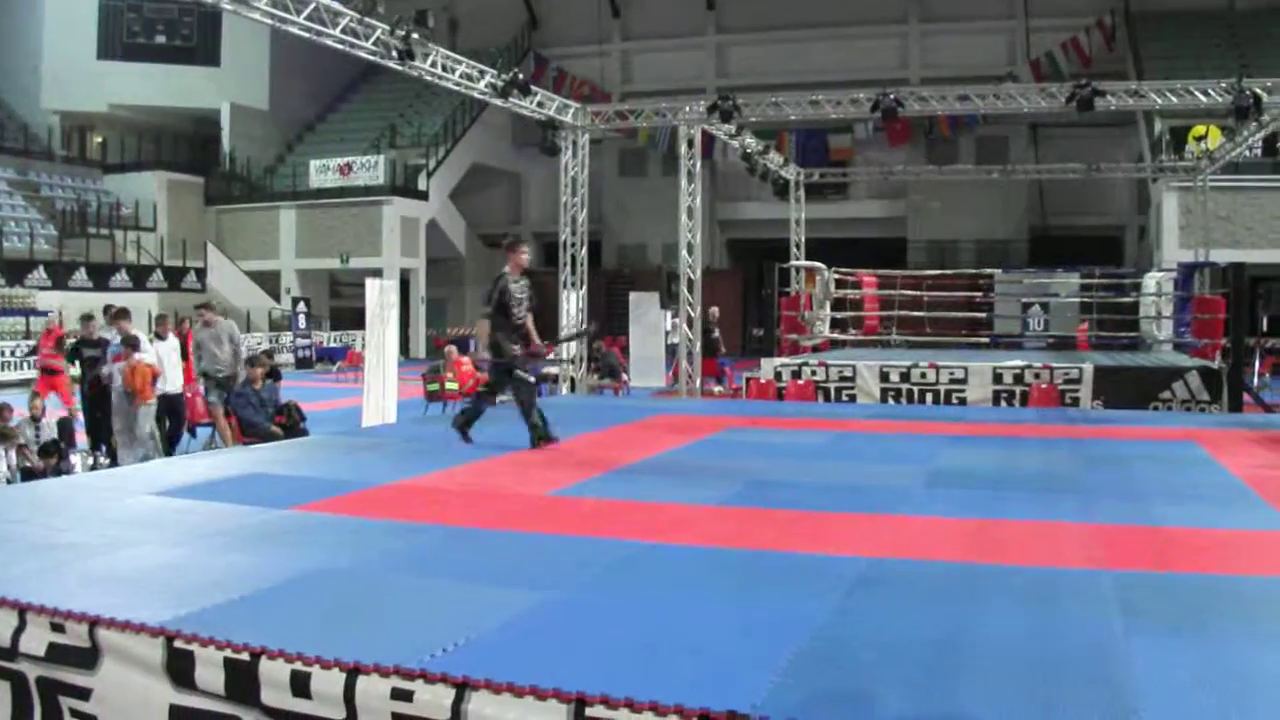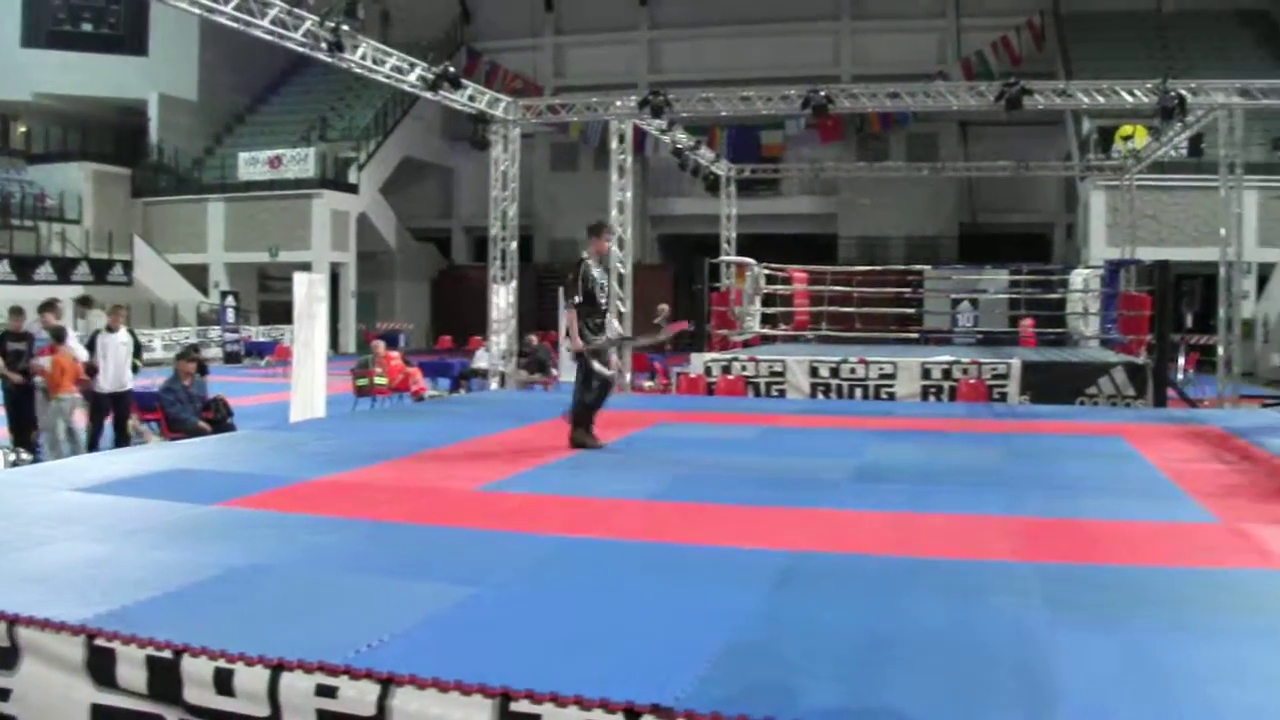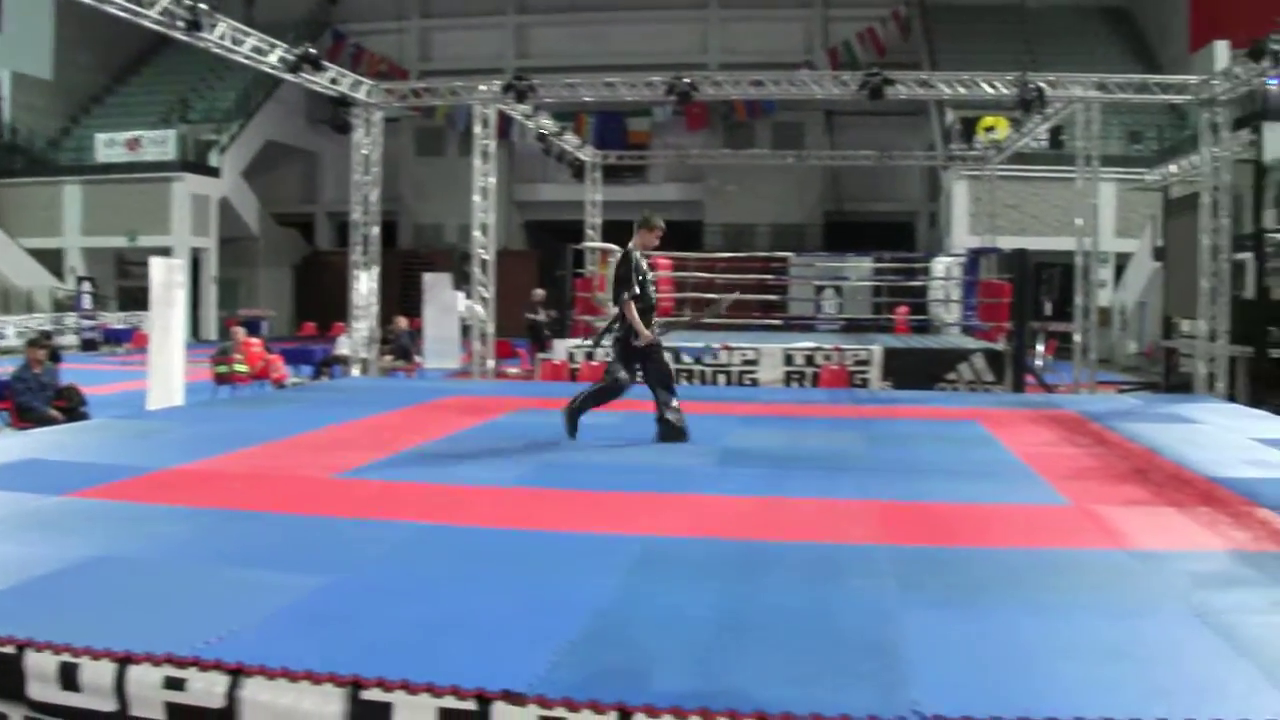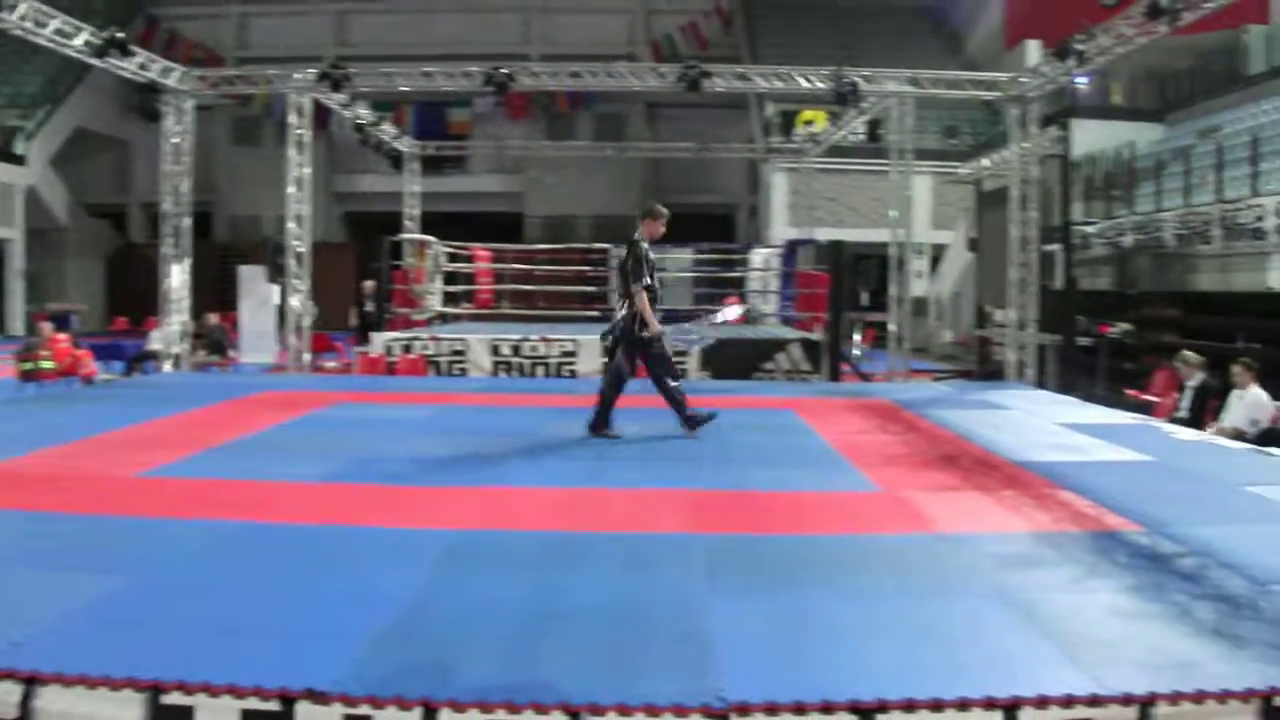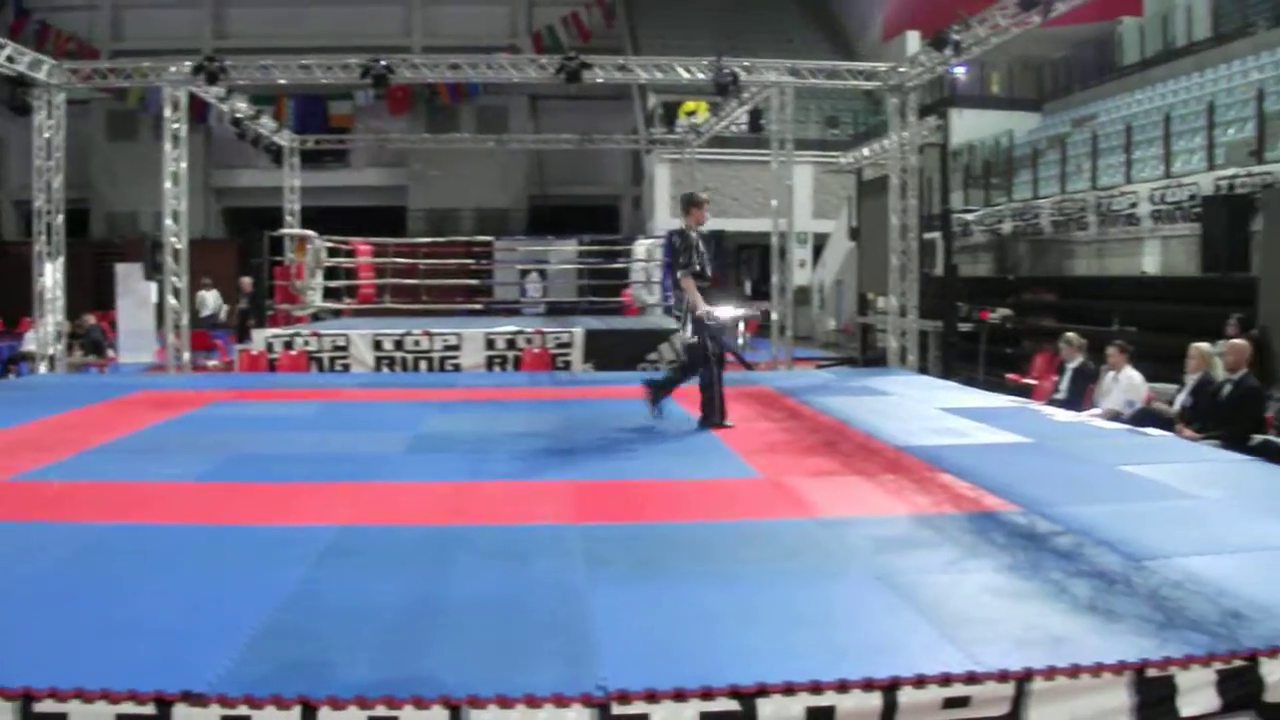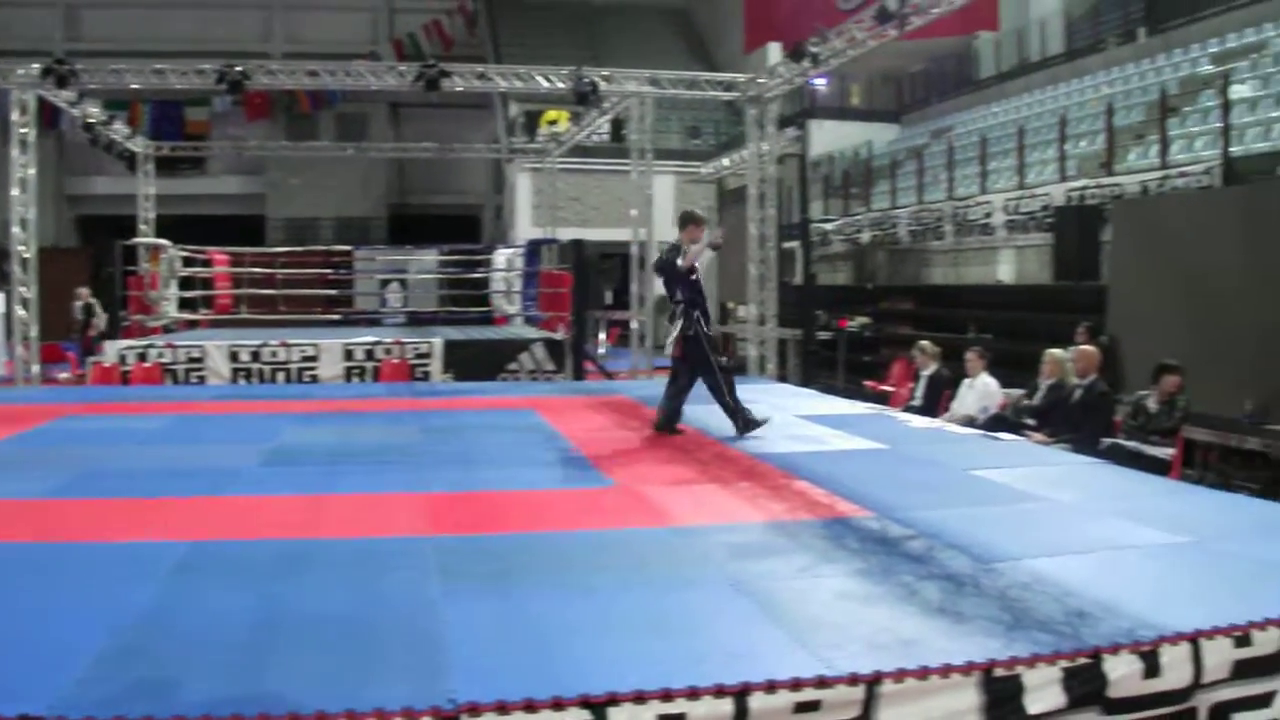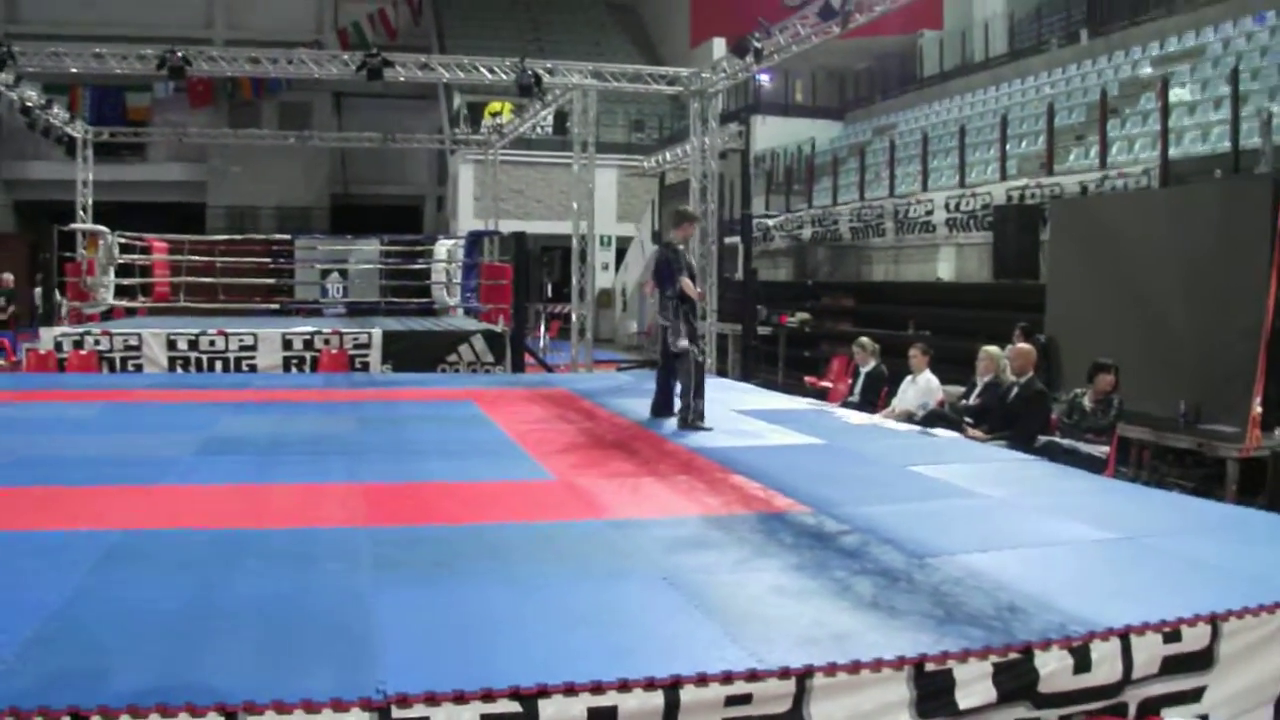
dt=0.7s
person 1, frame 1
left shoulder: (524, 282)
right shoulder: (501, 282)
right elbow: (486, 317)
left wrist: (534, 339)
right wrist: (483, 348)
left hip: (516, 343)
right hip: (503, 343)
left knee: (493, 388)
right knee: (525, 385)
left ankle: (463, 421)
right ankle: (539, 434)
person 1, frame 2
left shoulder: (598, 267)
right shoulder: (582, 268)
right elbow: (571, 306)
left wrist: (606, 331)
right wrist: (575, 337)
left hip: (596, 335)
right hip: (585, 336)
left knee: (587, 383)
right knee: (602, 381)
left ankle: (581, 433)
right ankle: (581, 430)
person 1, frame 3
left shoulder: (638, 259)
right shoulder: (629, 259)
right elbow: (626, 299)
right wrist: (641, 329)
left hip: (643, 330)
right hip: (632, 333)
left knee: (661, 377)
right knee: (620, 380)
left ankle: (671, 427)
right ankle: (575, 409)
person 1, frame 4
left shoulder: (640, 248)
right shoulder: (638, 250)
right elbow: (638, 289)
right wrist: (651, 321)
left hip: (640, 323)
right hip: (633, 322)
left knee: (664, 370)
right knee: (618, 373)
left ankle: (687, 417)
right ankle: (599, 423)
person 1, frame 5
left shoulder: (689, 237)
right shoulder: (687, 238)
right elbow: (685, 276)
right wrist: (699, 304)
left hip: (694, 308)
right hip: (694, 309)
left knee: (696, 360)
right knee: (711, 359)
left ankle: (658, 390)
right ankle: (712, 415)
person 1, frame 6
left shoulder: (671, 252)
right shoulder: (679, 251)
right elbow: (683, 266)
right wrist: (704, 245)
left hip: (683, 319)
right hip: (692, 319)
left knee: (683, 373)
right knee: (716, 369)
left ankle: (666, 420)
right ankle: (742, 420)
person 1, frame 7
left shoulder: (664, 249)
right shoulder: (676, 251)
left elbow: (655, 280)
right elbow: (682, 279)
left wrist: (652, 287)
right wrist: (696, 295)
left hip: (669, 312)
right hip: (680, 312)
left knee: (669, 361)
right knee: (692, 363)
left ankle: (661, 406)
right ankle: (689, 416)
